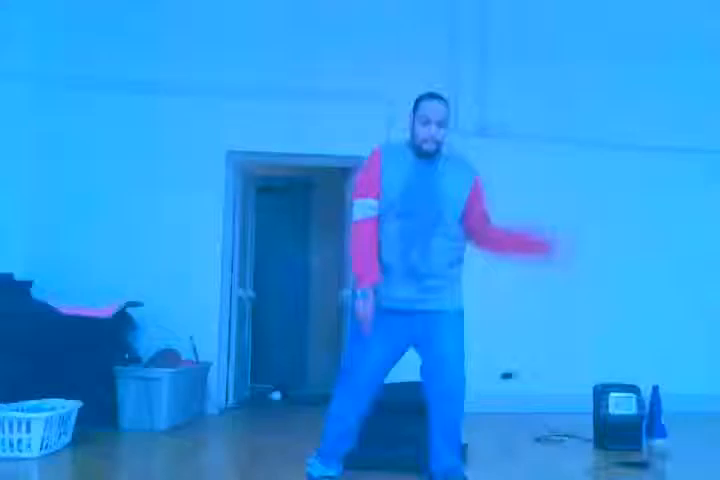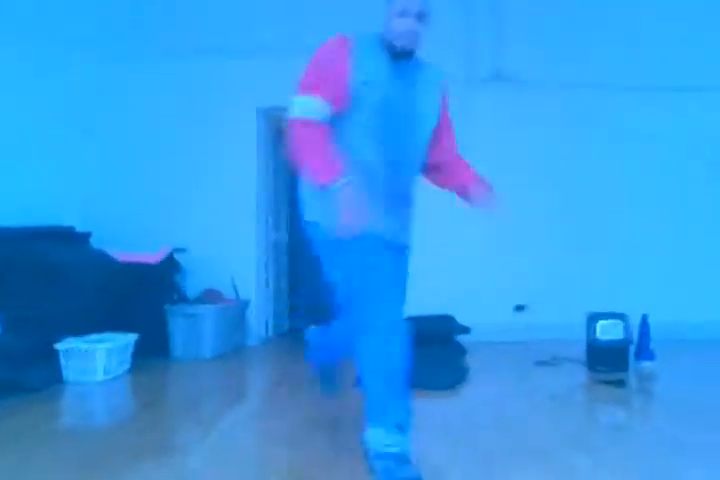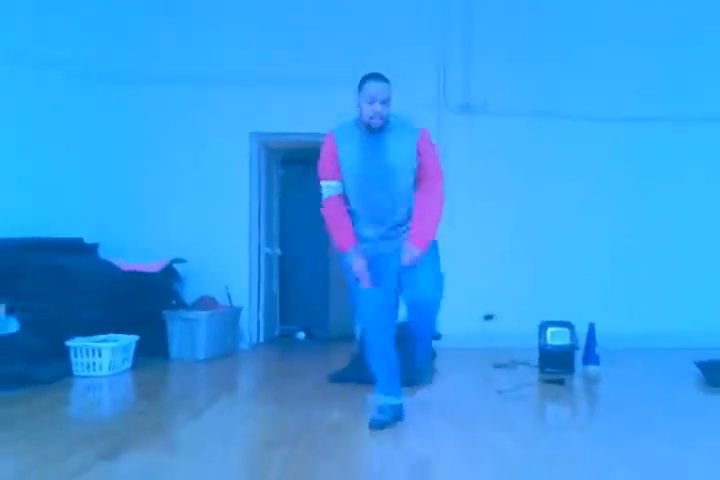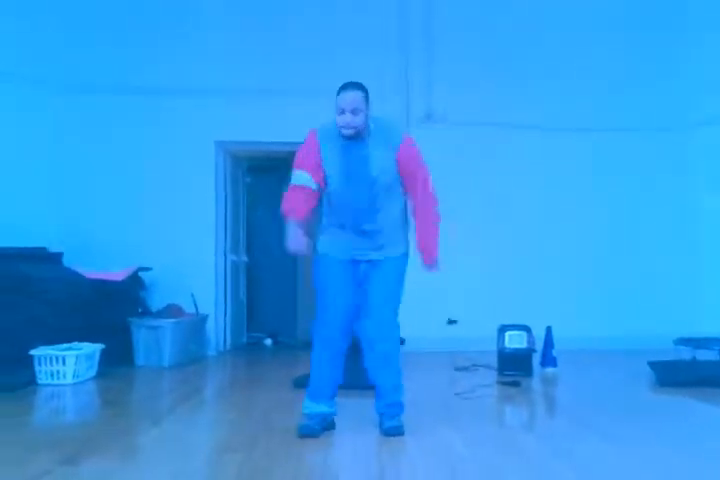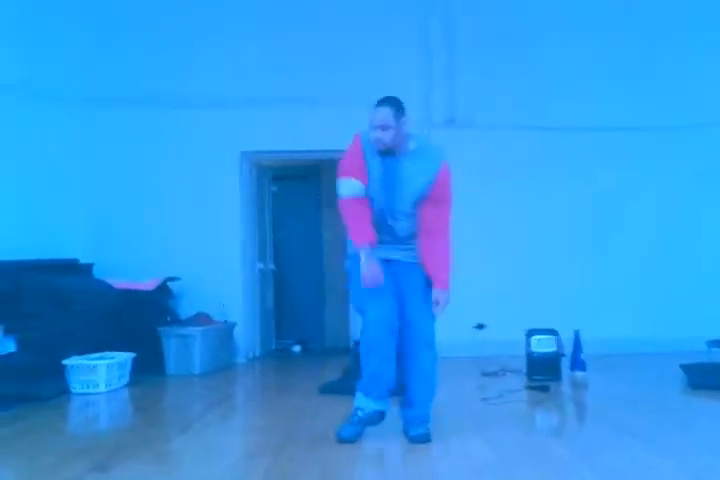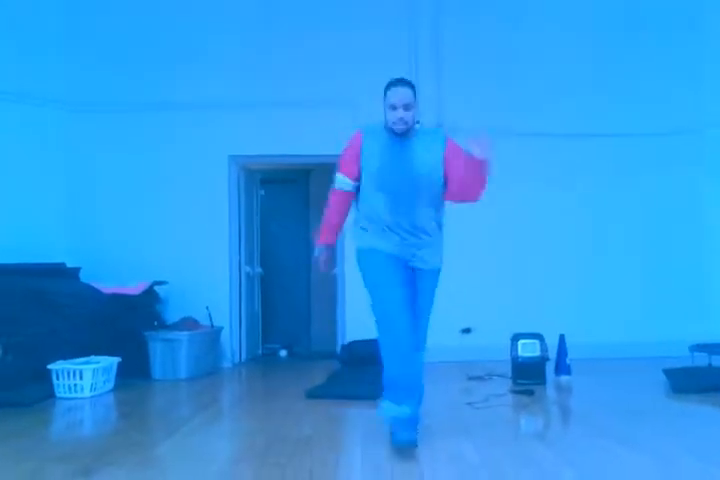
dt=0.5s
person 1, frame 1
left shoulder: (464, 175)
right shoulder: (380, 163)
left elbow: (482, 234)
right elbow: (363, 229)
left wrist: (540, 245)
right wrist: (366, 288)
left hip: (441, 306)
right hip: (385, 302)
left knee: (449, 393)
right knee: (357, 386)
person 1, frame 2
left shoulder: (430, 82)
right shoulder: (343, 54)
left elbow: (439, 159)
right elbow: (305, 125)
left wrist: (472, 187)
right wrist: (337, 186)
left hip: (386, 225)
right hip: (344, 220)
left knee: (377, 320)
right knee: (378, 326)
person 1, frame 3
left shoulder: (414, 135)
right shoulder: (337, 140)
left elbow: (430, 190)
right elbow: (333, 202)
left wrist: (417, 240)
right wrist: (351, 253)
left hip: (414, 242)
right hip: (368, 248)
left knee: (425, 300)
right knee: (376, 323)
left ankle: (421, 347)
right ankle: (390, 399)
person 1, frame 4
left shoulder: (397, 143)
right shoulder: (318, 141)
left elbow: (421, 197)
right elbow: (301, 189)
left wrist: (428, 249)
right wrist: (294, 223)
left hip: (384, 253)
right hip: (336, 251)
left knee: (380, 329)
right knee: (331, 327)
left ankle: (390, 409)
right ankle: (318, 409)
person 1, frame 5
left shoulder: (432, 164)
right shoulder: (360, 147)
left elbow: (437, 231)
right elbow: (353, 203)
left wrist: (440, 284)
right wrist: (366, 255)
left hip: (412, 261)
right hip: (371, 256)
left knee: (420, 332)
right knee: (381, 320)
left ankle: (417, 416)
right ankle: (369, 405)
person 1, frame 6
left shoulder: (440, 145)
right shoulder: (364, 140)
left elbow: (464, 192)
right elbow: (342, 192)
left wrist: (477, 162)
right wrist: (325, 240)
left hip: (424, 259)
right hip: (379, 252)
left knee: (411, 341)
right knee: (395, 328)
left ankle: (405, 414)
right ankle: (399, 411)
